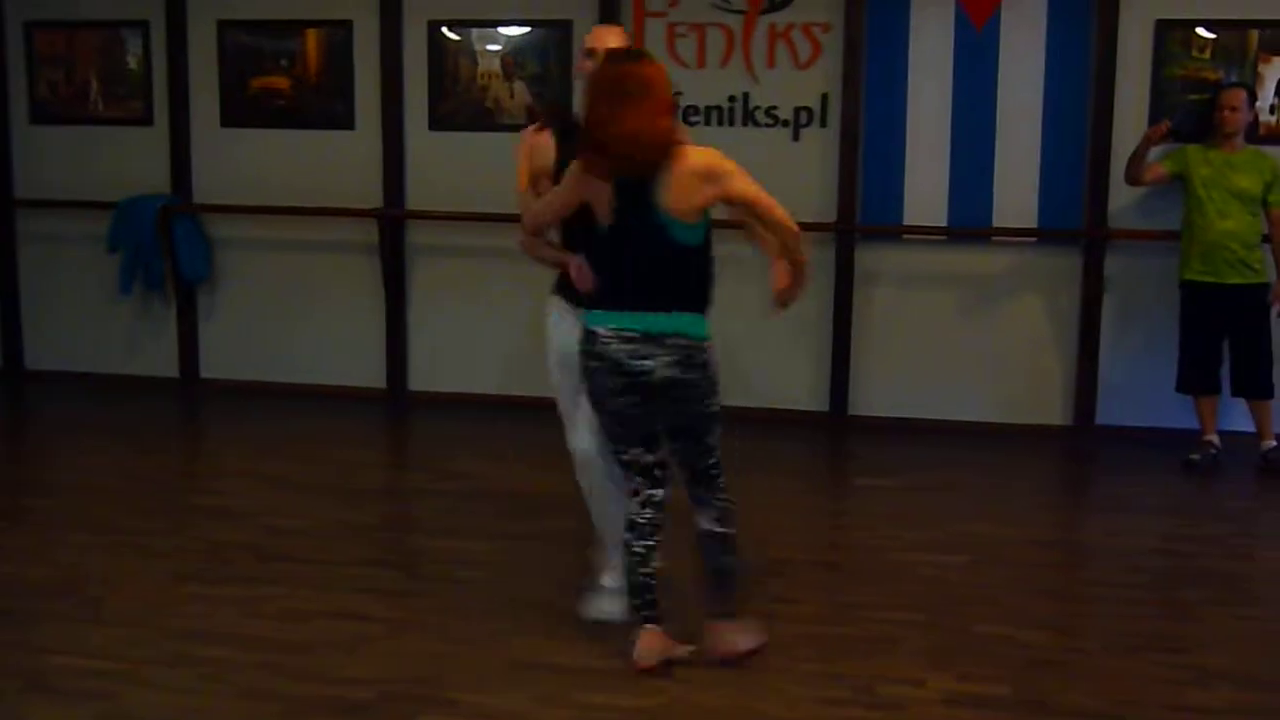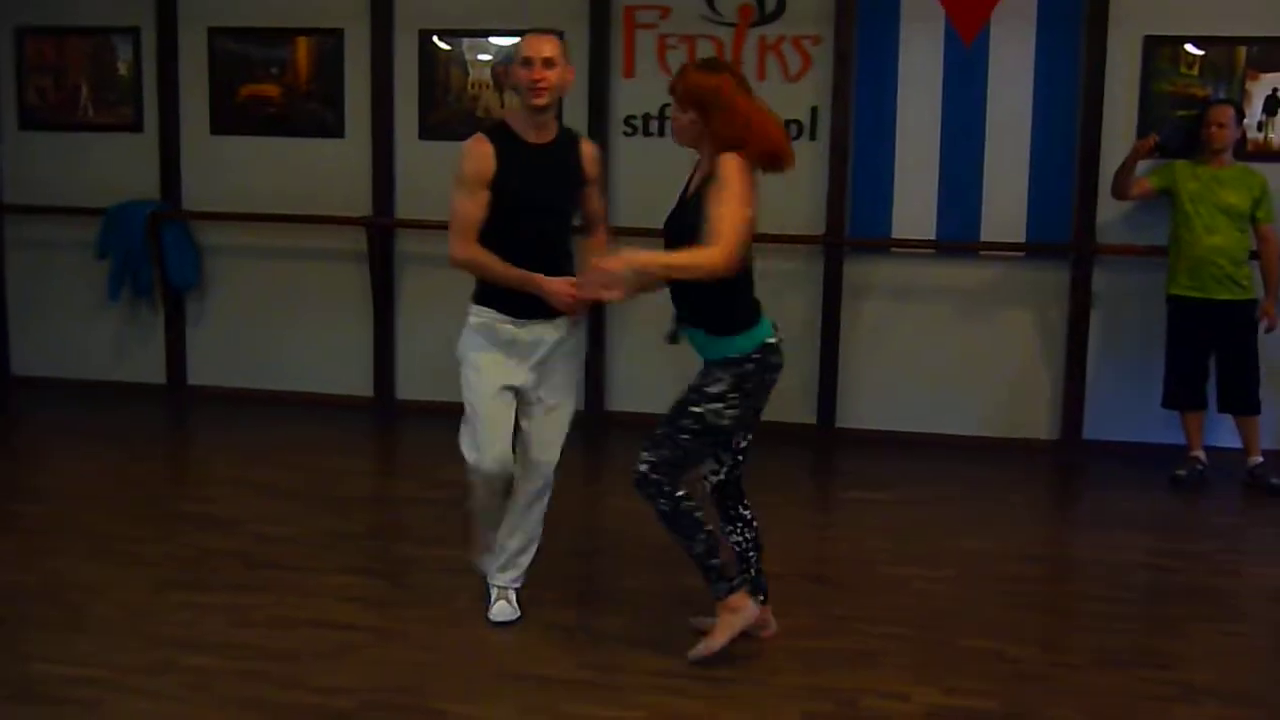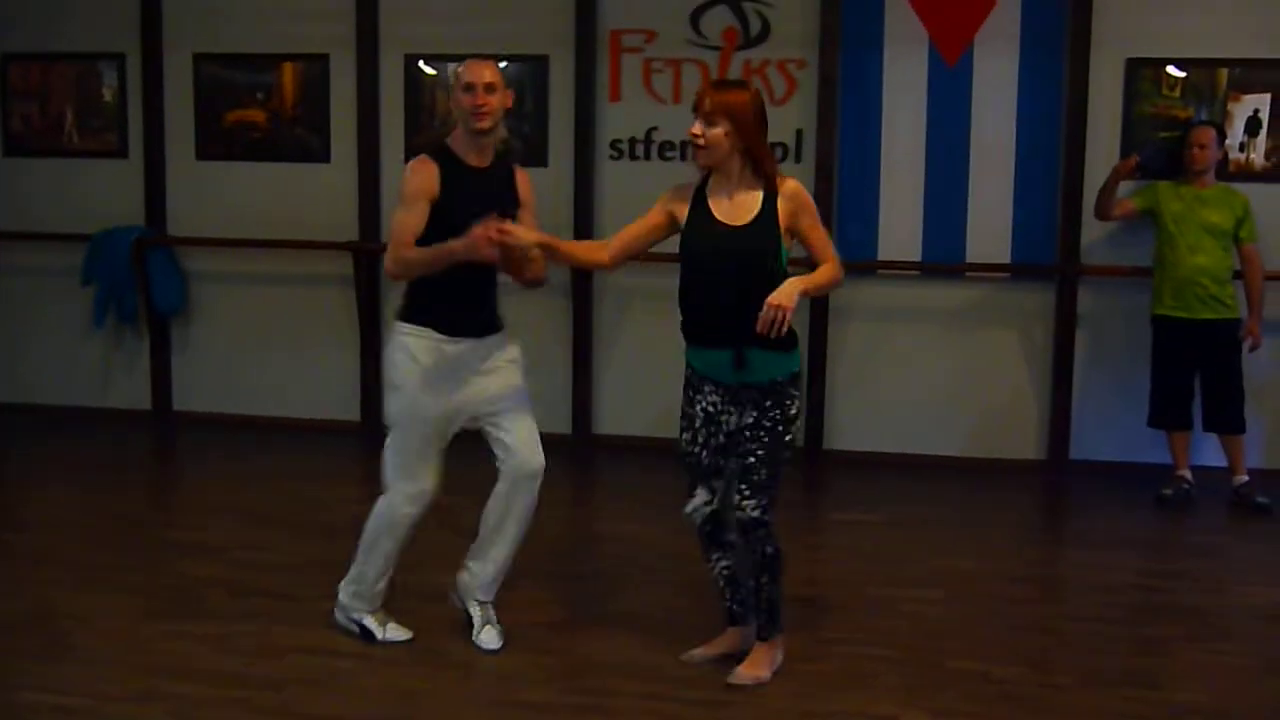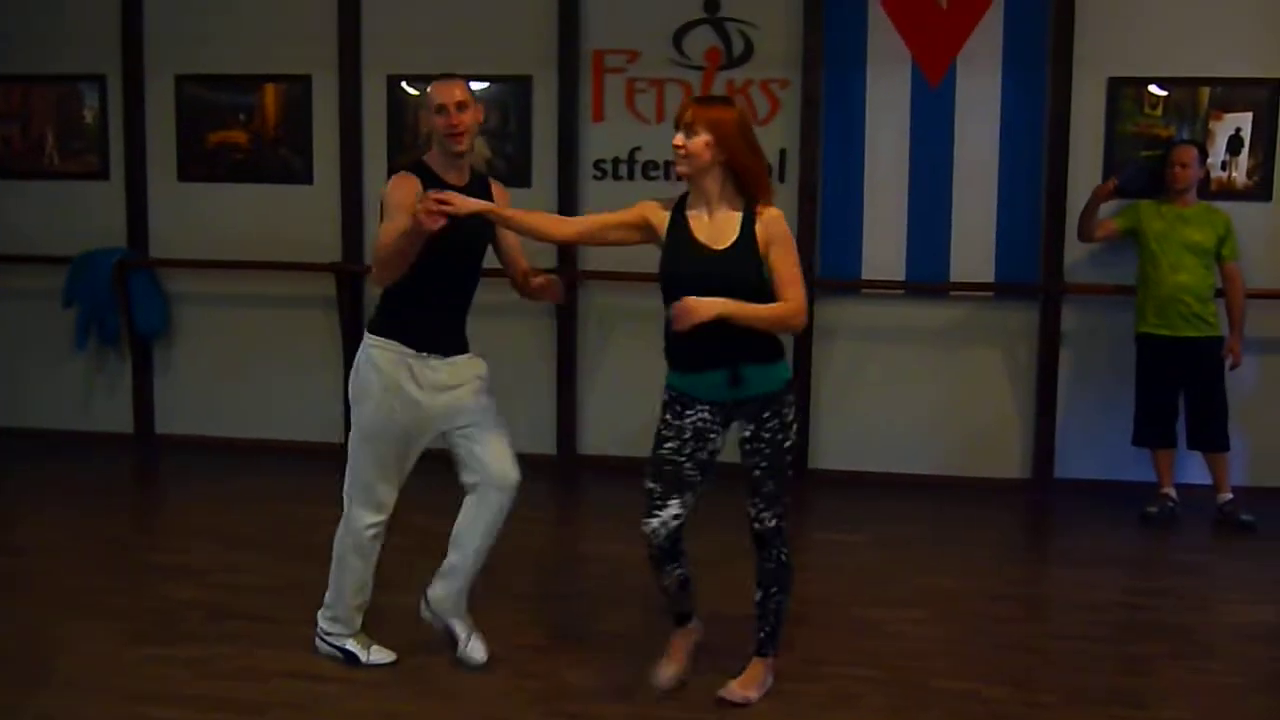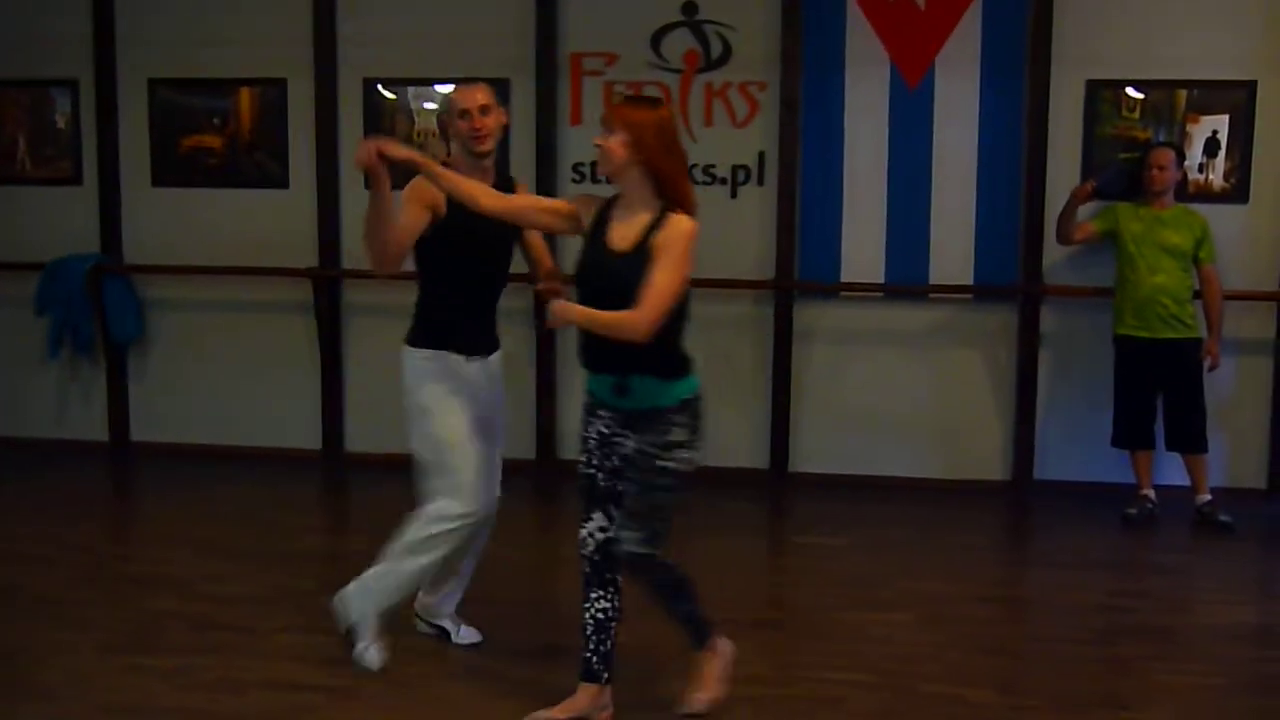
dt=0.3s
person 1, frame 1
left shoulder: (593, 172)
right shoulder: (698, 166)
left elbow: (532, 218)
right elbow: (784, 227)
right wrist: (793, 272)
left hip: (604, 347)
right hip: (674, 350)
left knee: (643, 487)
right knee: (707, 488)
left ankle: (648, 632)
right ankle: (727, 622)
person 1, frame 2
left shoulder: (728, 169)
right shoulder: (709, 169)
left elbow: (719, 258)
left wrist: (633, 262)
right wrist: (632, 283)
left hip: (738, 359)
right hip: (738, 354)
left knee: (655, 474)
right knee: (723, 487)
left ankle: (734, 597)
right ankle: (753, 604)
person 1, frame 3
left shoulder: (789, 197)
right shoulder: (683, 203)
left elbow: (833, 271)
right elbow: (604, 254)
left wrist: (797, 287)
right wrist: (539, 240)
left hip: (774, 378)
right hip: (707, 378)
left knee: (752, 514)
right knee: (702, 509)
left ankle: (769, 638)
right ankle: (739, 625)
person 1, frame 4
left shoulder: (766, 221)
right shoulder: (660, 216)
left elbow: (795, 314)
right elbow: (565, 230)
left wrist: (722, 306)
right wrist: (484, 209)
left hip: (764, 393)
right hip: (691, 394)
left knee: (767, 528)
right knee: (661, 525)
left ankle: (763, 657)
right ankle: (683, 626)
person 1, frame 5
left shoulder: (676, 229)
right shoulder: (594, 214)
left elbow: (642, 325)
right elbow: (498, 206)
left wrist: (573, 311)
right wrist: (418, 162)
left hip: (665, 409)
right hip: (609, 406)
left knee: (639, 548)
right knee: (598, 543)
left ankle: (709, 648)
person 2, frame 1
right shoulder: (546, 141)
right elbow: (526, 235)
left wrist: (774, 248)
right wrist: (562, 259)
right hip: (572, 312)
left knee: (613, 446)
right knee: (584, 450)
left ankle: (618, 573)
right ankle: (617, 555)
person 2, frame 2
left shoulder: (583, 153)
right shoulder: (483, 150)
left elbow: (596, 229)
right elbow: (461, 249)
right wrist: (538, 283)
left hip: (559, 326)
right hip: (494, 324)
left knee: (539, 461)
right knee: (488, 456)
left ankle: (504, 577)
right ankle: (492, 534)
person 2, frame 3
left shoulder: (515, 179)
right shoulder: (426, 171)
left elbow: (535, 275)
right elbow: (395, 264)
left wrist: (518, 260)
right wrist: (461, 248)
left hip: (490, 345)
right hip: (423, 345)
left knee: (526, 464)
right knee: (410, 488)
left ankle: (478, 590)
right ankle: (356, 603)
person 2, frame 4
left shoulder: (493, 193)
right shoulder: (407, 186)
left elbow: (519, 276)
right elbow: (382, 272)
left wrist: (540, 282)
right wrist: (417, 232)
left hip: (458, 363)
right hip: (392, 359)
left knee: (499, 478)
right knee: (370, 503)
left ankle: (447, 601)
right ankle: (336, 629)
person 2, frame 5
left shoulder: (513, 193)
right shoulder: (430, 190)
left elbow: (544, 271)
right elbow: (383, 258)
left wrist: (556, 286)
right wrist: (378, 184)
left hip: (485, 361)
right hip: (435, 361)
left knee: (478, 496)
right knee: (461, 502)
left ankle: (438, 605)
right ankle: (365, 601)
person 3, frame 1
right shoulder: (1190, 156)
right elbow: (1136, 178)
right wrist: (1146, 144)
right hip: (1199, 281)
right knee: (1200, 365)
right ankle: (1209, 441)
person 3, frame 2
right shoulder: (1177, 172)
right elbow: (1122, 192)
right wrist: (1133, 158)
left hip: (1237, 299)
right hip: (1186, 297)
left knee: (1243, 384)
right knee: (1187, 381)
right ankle: (1196, 456)
person 3, frame 3
left shoulder: (1236, 201)
right shoulder: (1161, 193)
left elbow: (1251, 261)
right elbow: (1106, 212)
left wrist: (1255, 316)
right wrist: (1115, 178)
left hip: (1221, 318)
right hip: (1171, 316)
left knee: (1228, 402)
right knee: (1173, 400)
left ankle: (1241, 481)
right ankle: (1182, 477)
person 3, frame 4
left shoulder: (1217, 219)
right shoulder: (1142, 212)
left elbow: (1233, 279)
right elbow: (1088, 234)
left wrist: (1236, 334)
right wrist: (1095, 201)
left hip: (1204, 336)
right hip: (1154, 335)
left knee: (1212, 420)
right knee: (1157, 418)
left ankle: (1225, 499)
right ankle: (1167, 494)
person 3, frame 5
left shoulder: (1194, 222)
right shoulder: (1120, 215)
left elbow: (1210, 282)
right elbow: (1067, 237)
left wrist: (1214, 336)
right wrist: (1073, 204)
left hip: (1182, 338)
right hip: (1133, 337)
left knee: (1189, 422)
right knee: (1136, 420)
left ankle: (1204, 499)
right ankle: (1146, 496)
